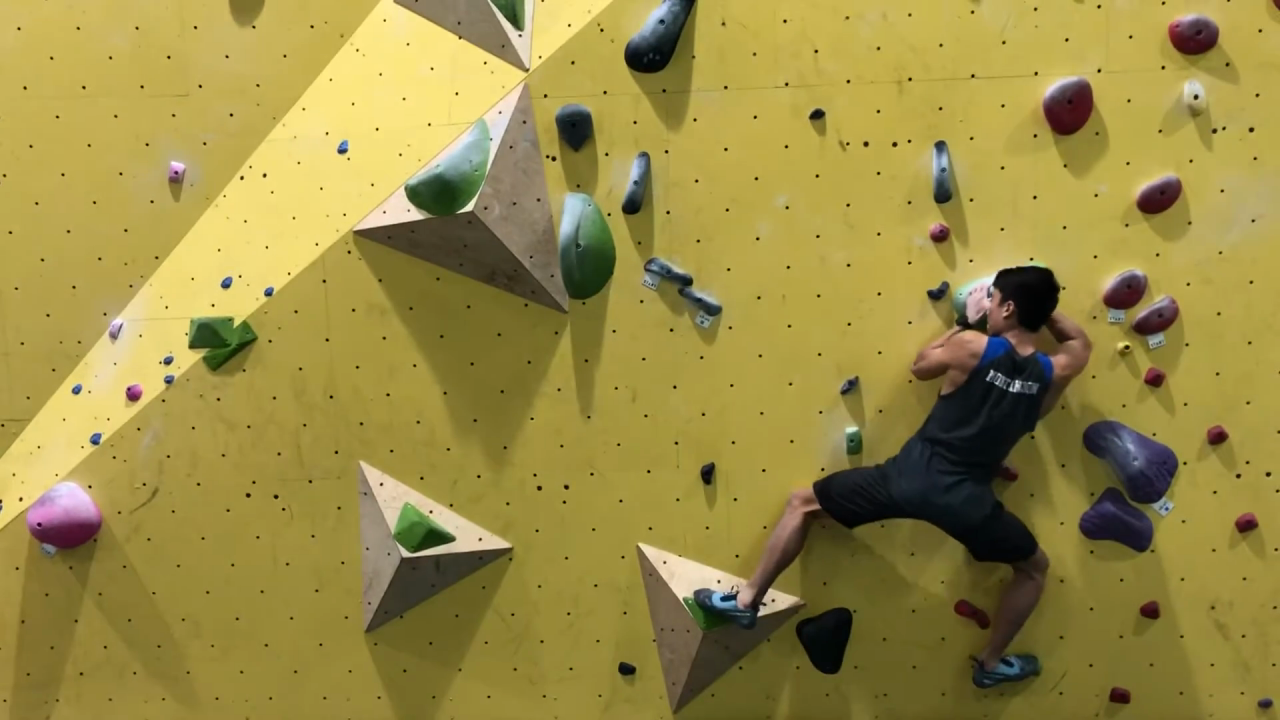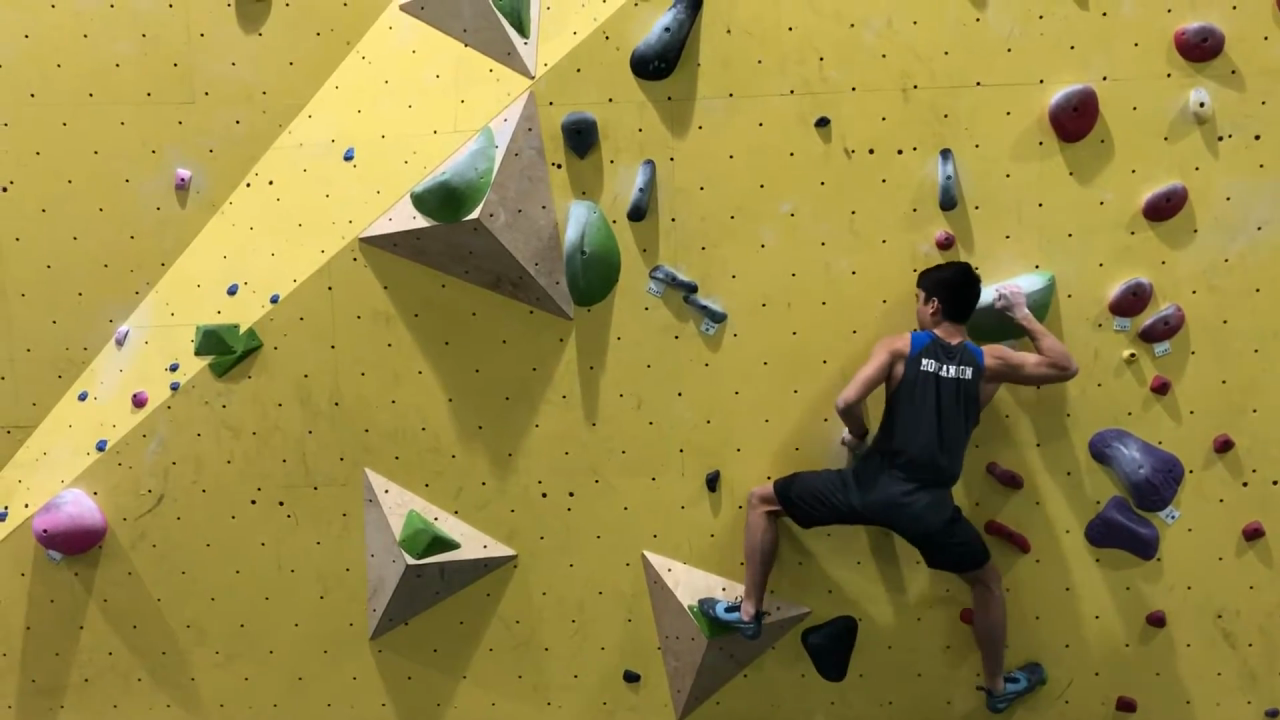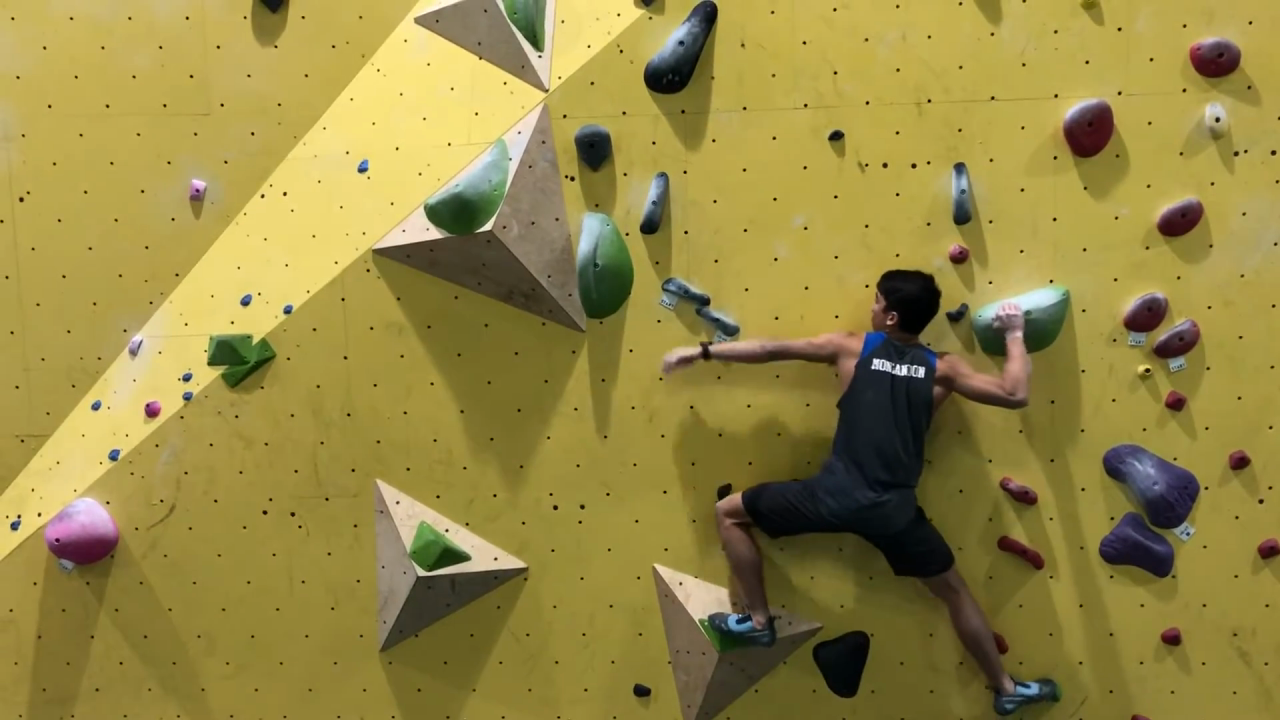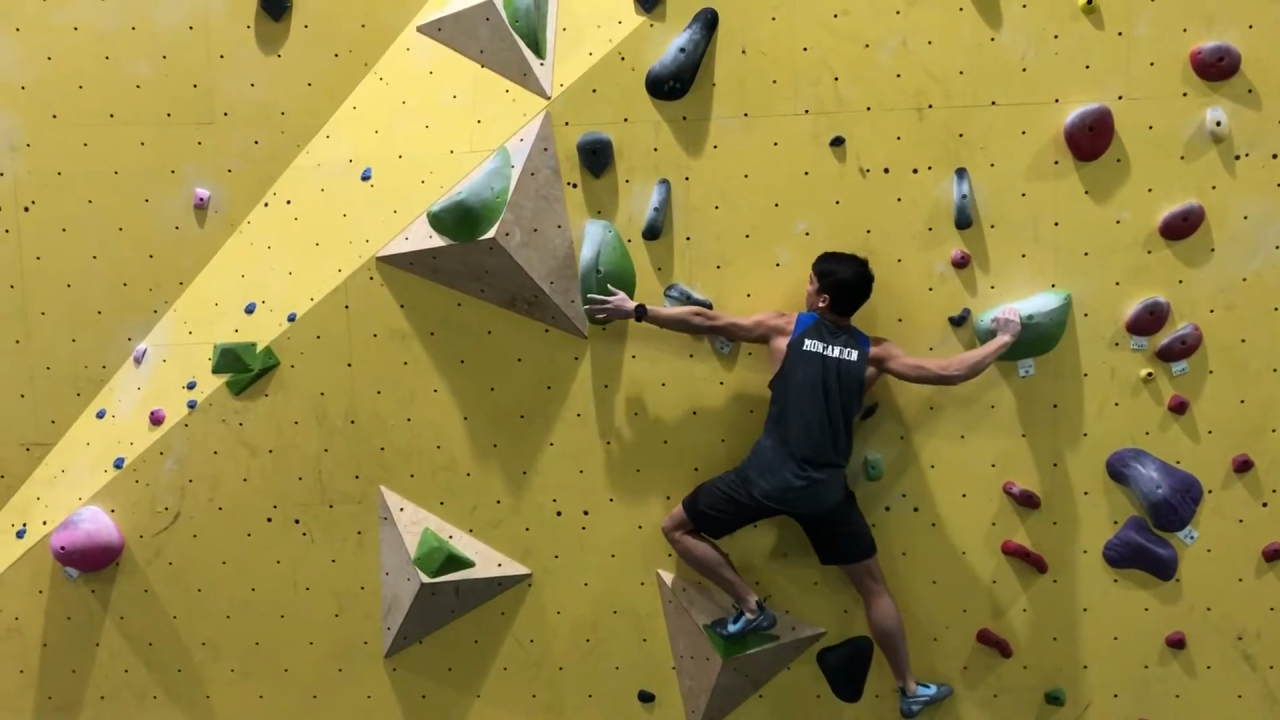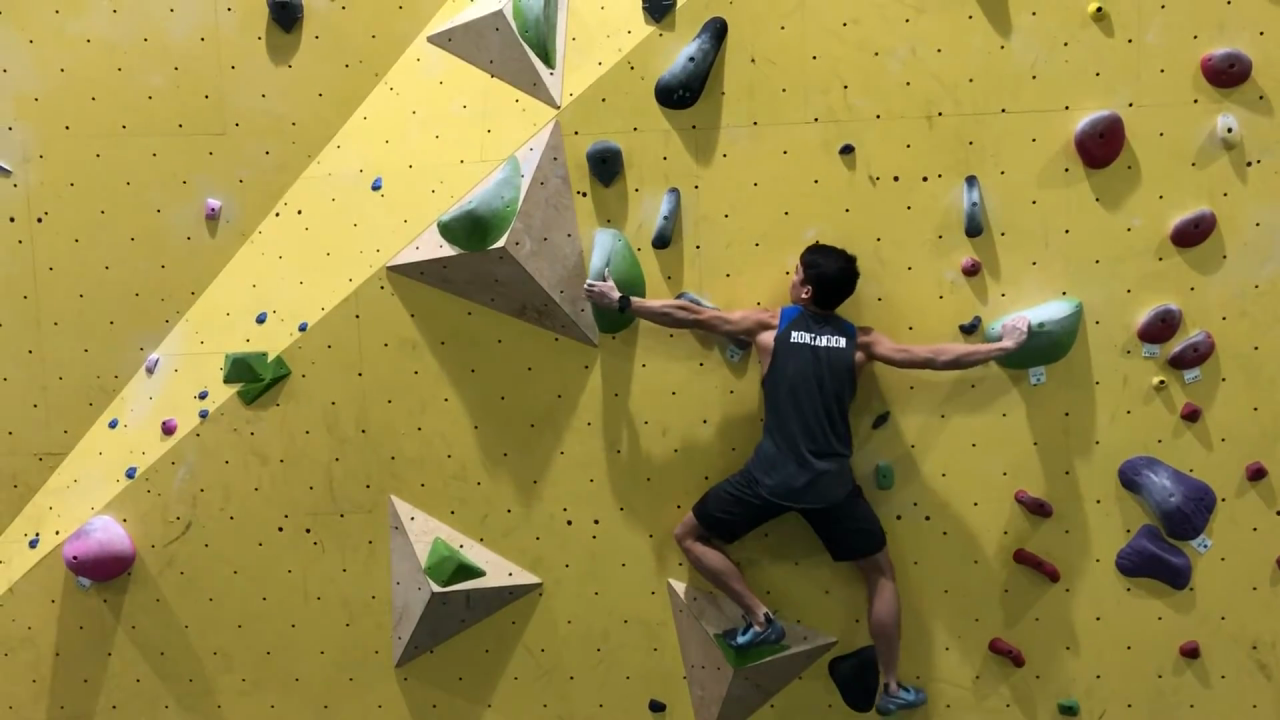
dt=1s
person 1, frame 1
left shoulder: (972, 347)
right shoulder: (1055, 373)
left elbow: (920, 366)
right elbow: (1080, 341)
left wrist: (965, 322)
right wrist: (1041, 303)
left hip: (911, 476)
right hip: (968, 498)
left knee: (802, 503)
right knee: (1034, 568)
left ankle: (746, 599)
right ankle: (991, 663)
person 1, frame 2
left shoulder: (901, 347)
right shoulder: (990, 362)
left elbow: (847, 402)
right elbow: (1065, 367)
left wrist: (859, 437)
right wrist: (1024, 316)
left hip: (873, 484)
right hip: (929, 505)
left knee: (761, 500)
right knee: (988, 581)
left ankle: (748, 610)
right ankle: (997, 685)
person 1, frame 3
left shoulder: (851, 347)
right shoulder: (942, 369)
left elbow: (770, 349)
right elbow: (1015, 394)
left wrist: (701, 351)
right wrist: (1014, 334)
left hip: (835, 494)
right hip: (894, 509)
left knee: (729, 513)
right knee: (956, 592)
left ankle: (757, 620)
person 1, frame 4
left shoulder: (785, 327)
right shoulder: (874, 352)
left elbow: (705, 321)
right elbow: (949, 372)
left wrist: (636, 311)
right wrist: (1002, 338)
left hip: (765, 476)
right hip: (825, 489)
left knee: (676, 527)
right knee: (873, 586)
left ankle: (750, 608)
person 1, frame 5
left shoulder: (770, 324)
right shoulder: (860, 340)
left elbow: (688, 315)
right elbow: (936, 357)
left wrist: (620, 301)
right wrist: (1004, 345)
left hip: (770, 476)
right hip: (831, 484)
left knee: (689, 536)
right knee: (881, 576)
left ankle: (759, 619)
